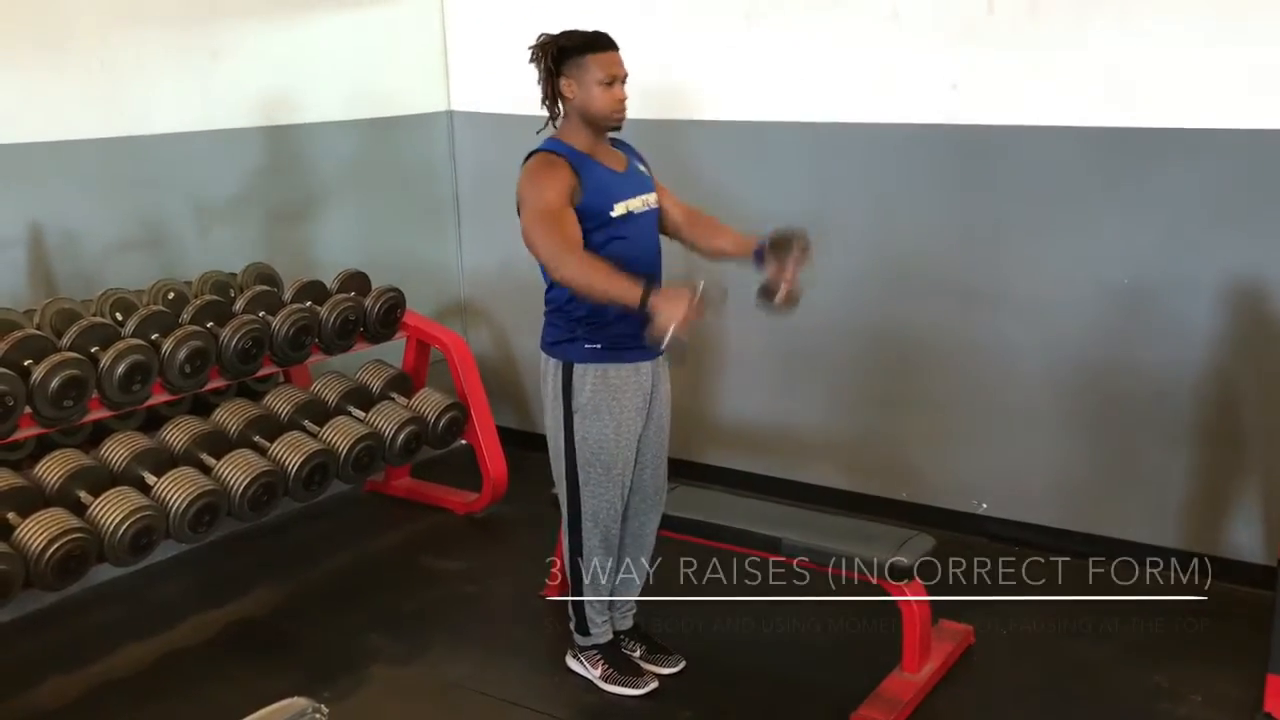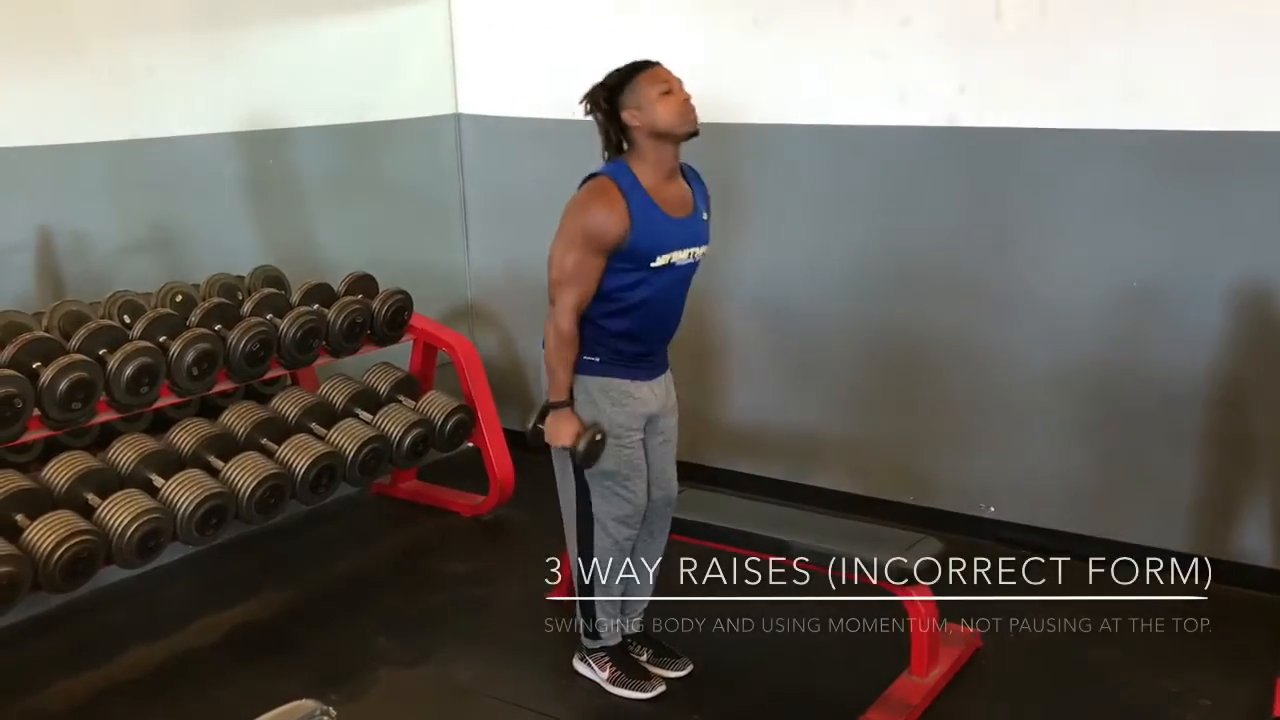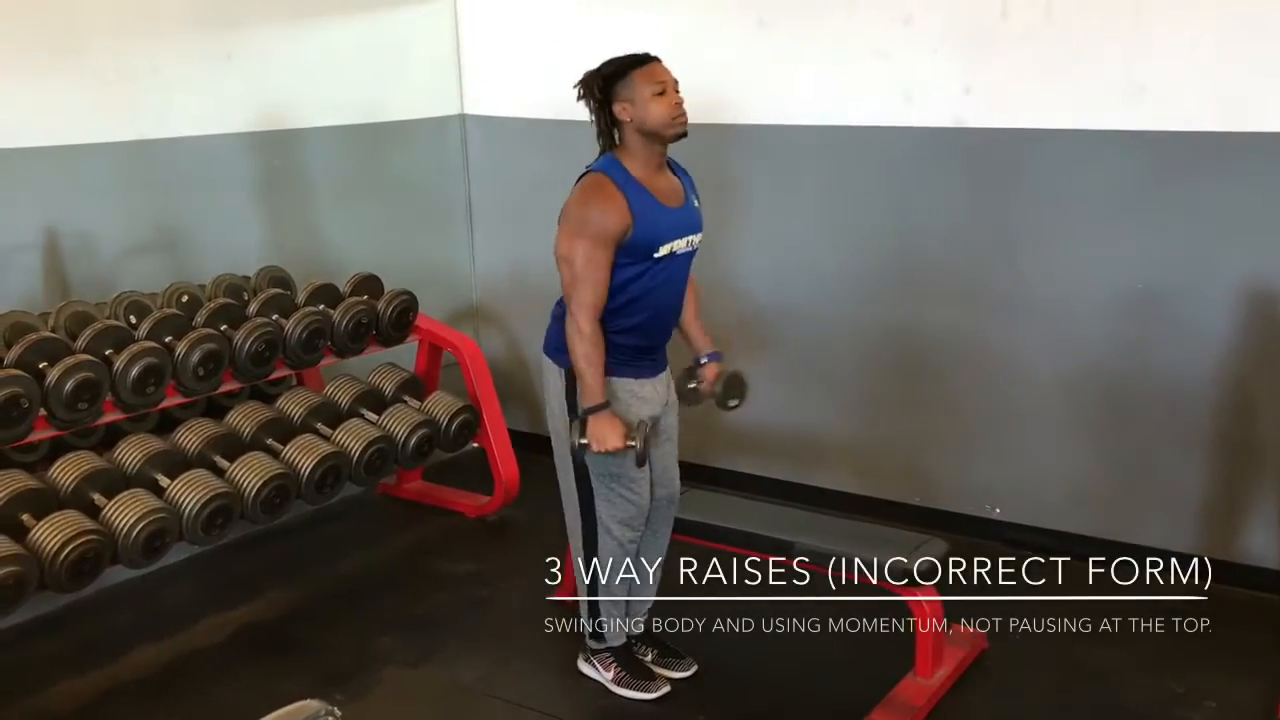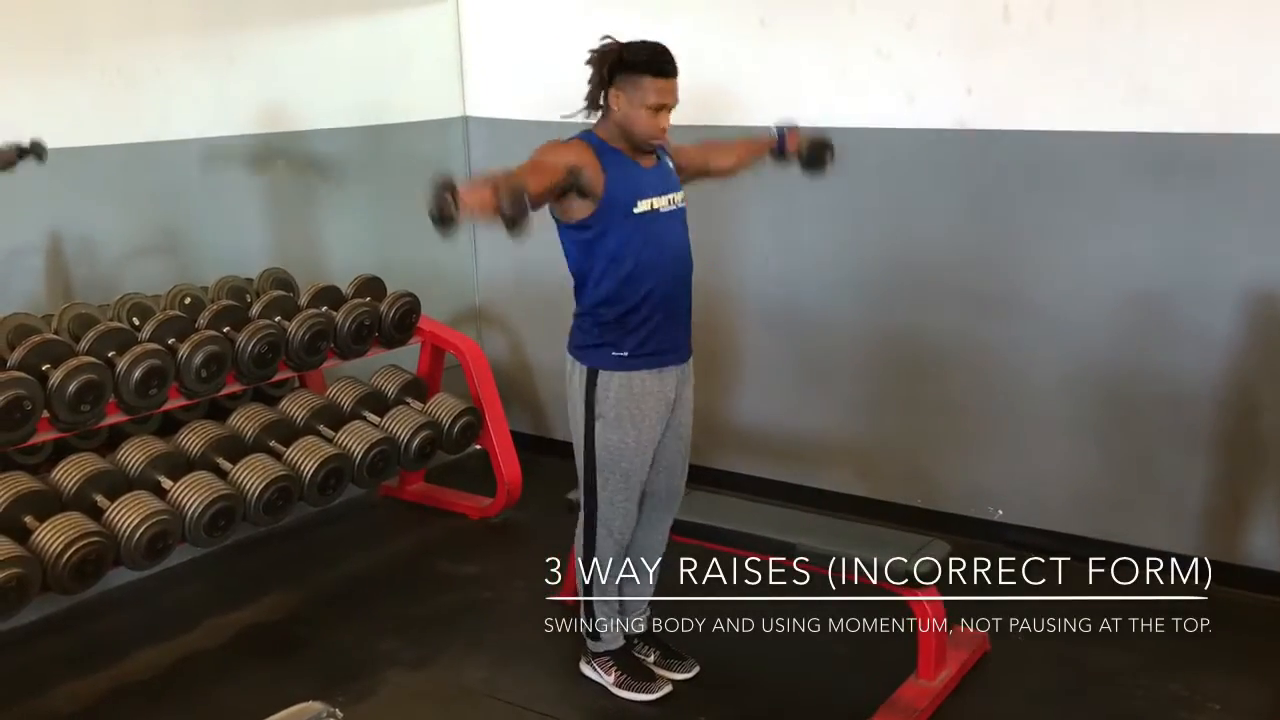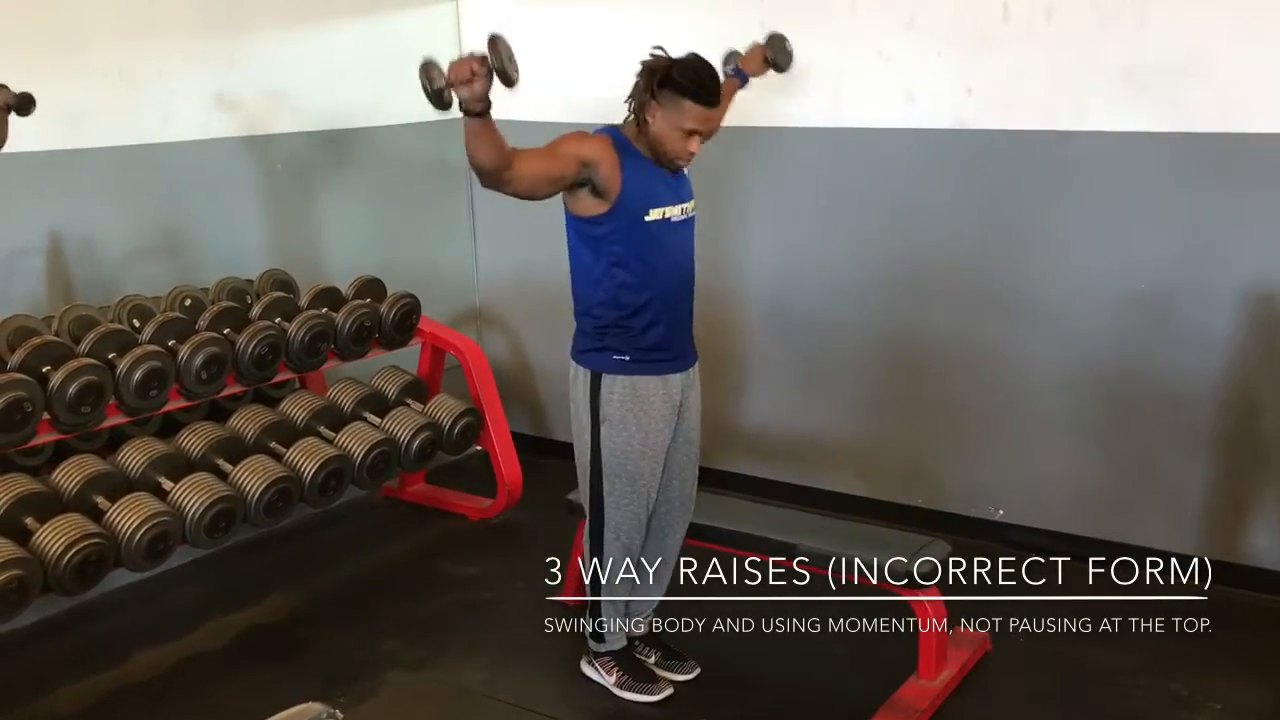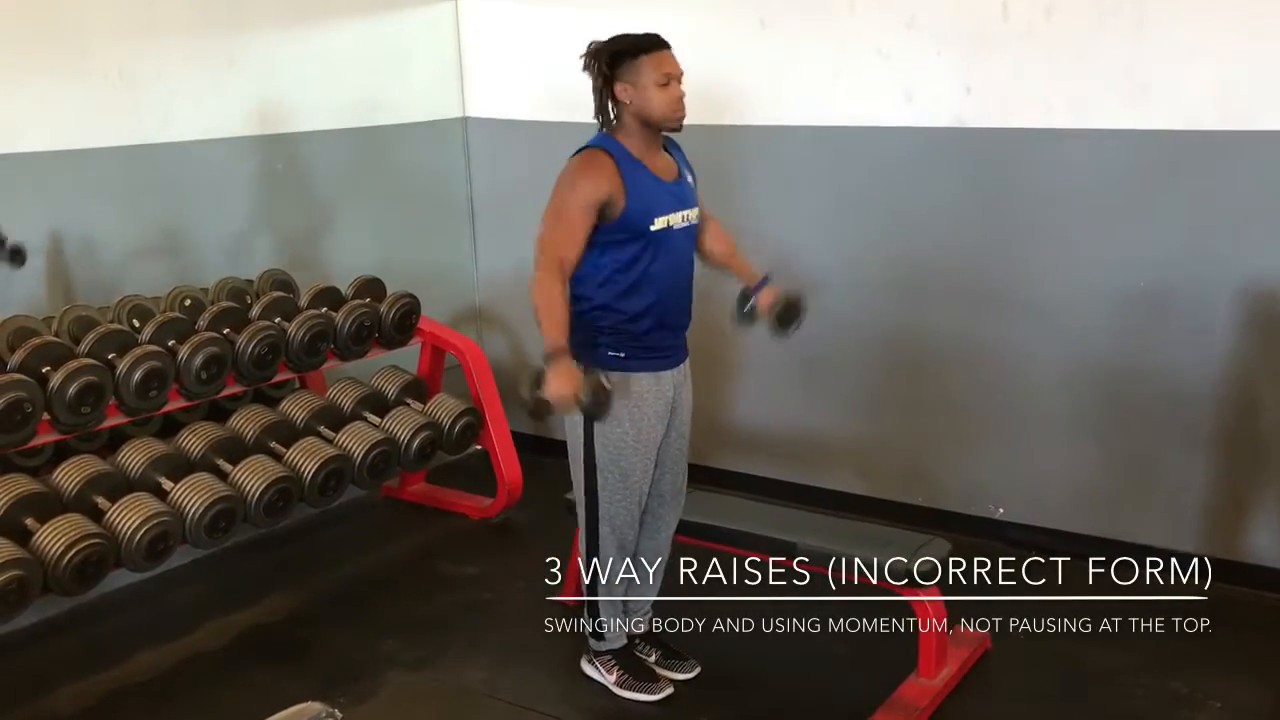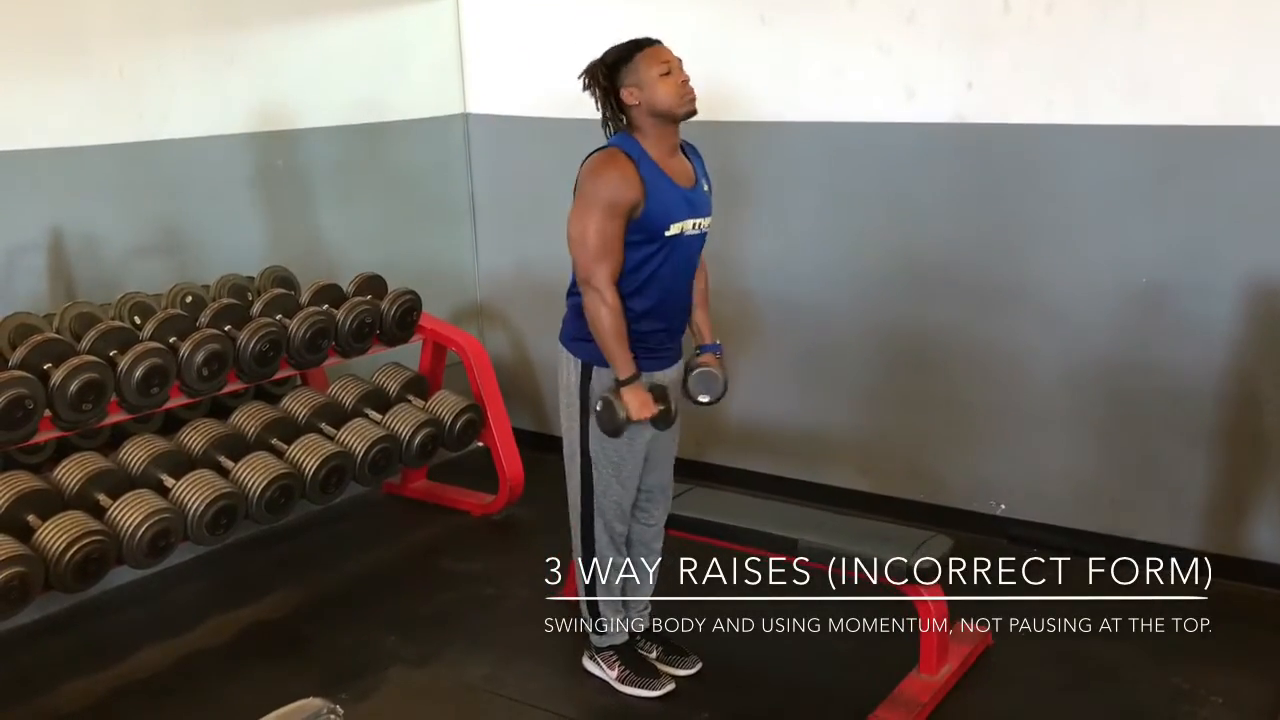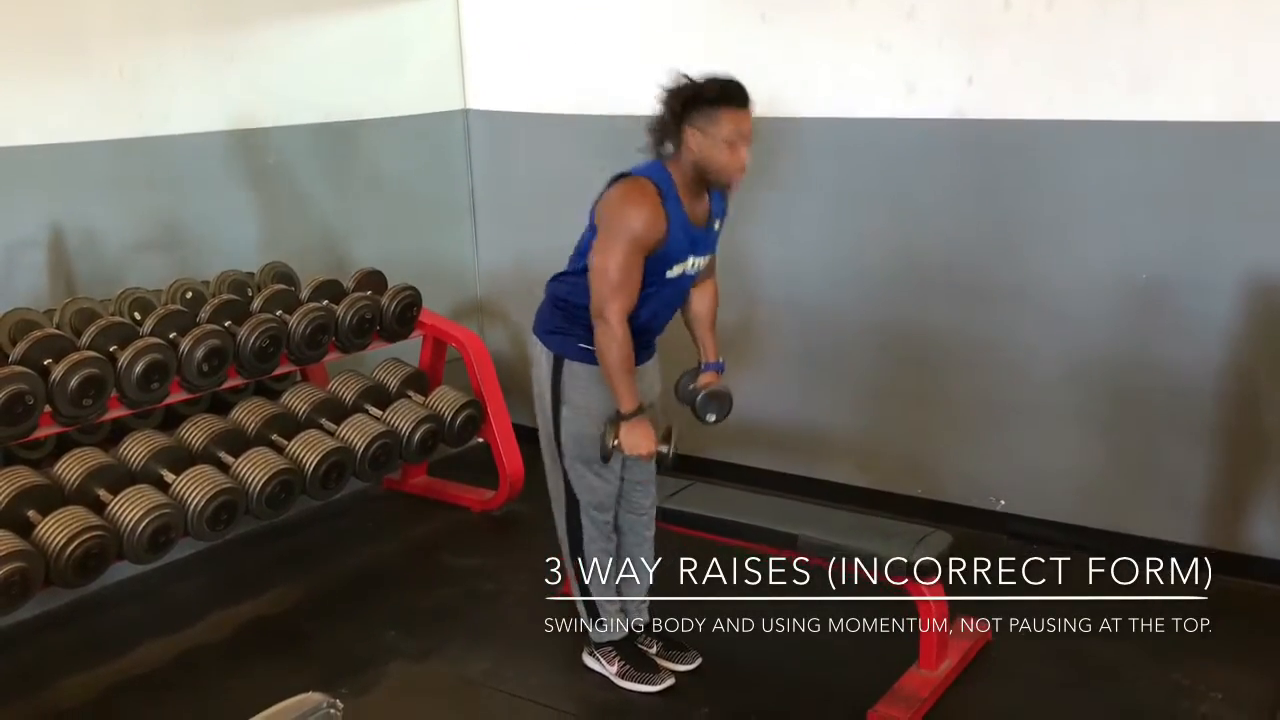
dt=0.4s
person 1, frame 1
left shoulder: (630, 159)
right shoulder: (547, 173)
left elbow: (686, 222)
right elbow: (565, 262)
left wrist: (756, 251)
right wrist: (648, 299)
left hip: (646, 359)
right hip: (588, 367)
left knee: (643, 503)
right knee: (596, 509)
left ankle: (622, 623)
right ankle: (590, 642)
person 1, frame 2
left shoulder: (693, 187)
right shoulder: (604, 202)
right elbow: (564, 311)
right wrist: (559, 406)
left hip: (653, 376)
right hip: (598, 379)
left knee: (657, 504)
right knee: (612, 512)
left ankle: (630, 626)
right ankle: (598, 646)
person 1, frame 3
left shoulder: (681, 181)
right shoulder: (601, 197)
right elbow: (582, 314)
left wrist: (707, 353)
right wrist: (598, 410)
left hip: (652, 373)
right hip: (595, 377)
left knee: (659, 503)
right knee: (614, 514)
left ankle: (633, 627)
right ankle: (602, 646)
person 1, frame 4
left shoulder: (659, 156)
right shoulder: (576, 161)
left elbow: (714, 158)
right elbow: (520, 182)
left wrist: (773, 143)
right wrist: (487, 193)
left hip: (675, 364)
right hip: (614, 371)
left knee: (658, 507)
right knee: (613, 514)
left ankle: (634, 629)
right ankle: (601, 646)
person 1, frame 5
left shoulder: (667, 154)
right shoulder: (596, 156)
left elbow: (700, 110)
right elbow: (501, 171)
left wrist: (740, 75)
right wrist: (477, 107)
left hip: (681, 370)
right hip: (617, 377)
left knee: (672, 512)
right knee: (620, 518)
left ankle: (637, 627)
right ankle: (604, 647)
person 1, frame 6
left shoulder: (675, 159)
right shoulder: (596, 170)
left elbow: (704, 232)
right elbow: (550, 268)
left wrist: (755, 281)
right wrist: (558, 357)
left hip: (672, 366)
right hip: (615, 373)
left knee: (662, 508)
right knee: (614, 515)
left ankle: (637, 628)
right ankle: (605, 647)
person 1, frame 7
left shoulder: (693, 162)
right shoulder: (612, 173)
right elbow: (596, 286)
left wrist: (707, 342)
right wrist: (627, 382)
left hip: (664, 363)
right hip: (606, 368)
left knee: (652, 505)
right knee: (608, 510)
left ankle: (635, 626)
right ankle: (605, 644)
person 1, frame 8
left shoulder: (712, 197)
right shoulder: (637, 203)
left elbow: (701, 283)
right elbow: (608, 317)
left wrist: (712, 362)
right wrist: (630, 416)
left hip: (635, 356)
right hip: (577, 357)
left knee: (638, 498)
right knee: (591, 501)
left ankle: (635, 621)
right ankle: (605, 638)
